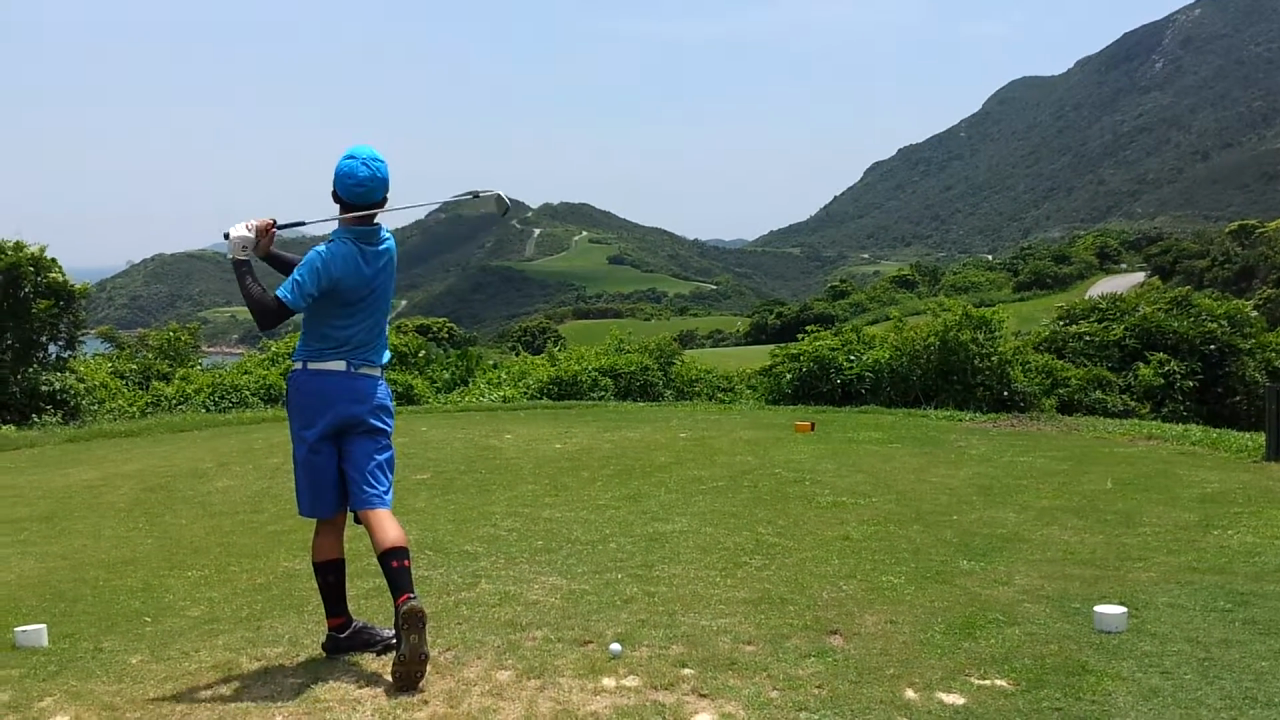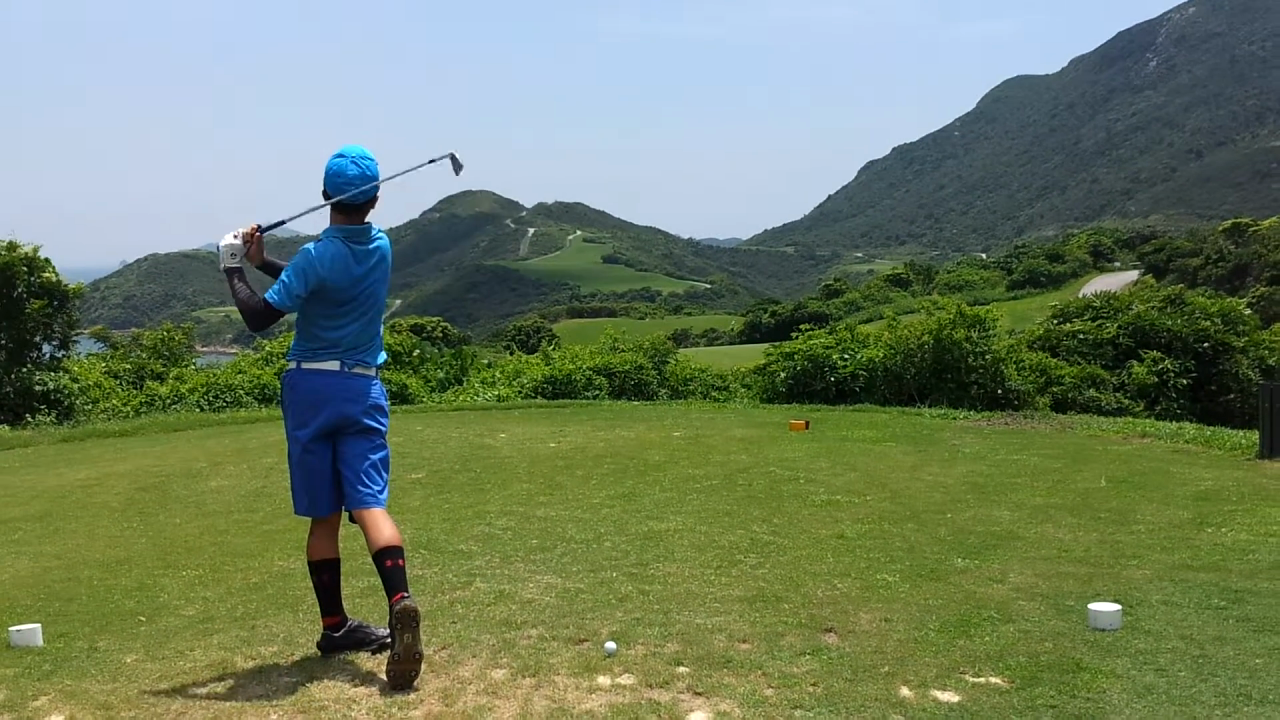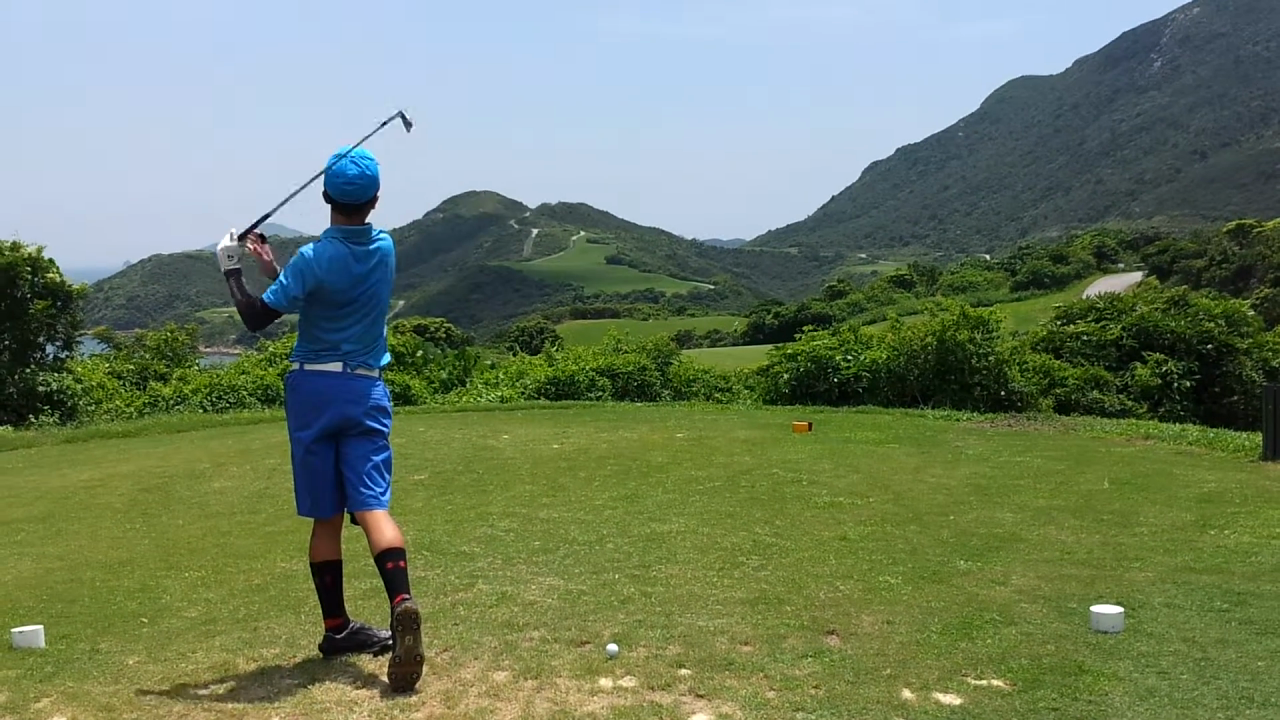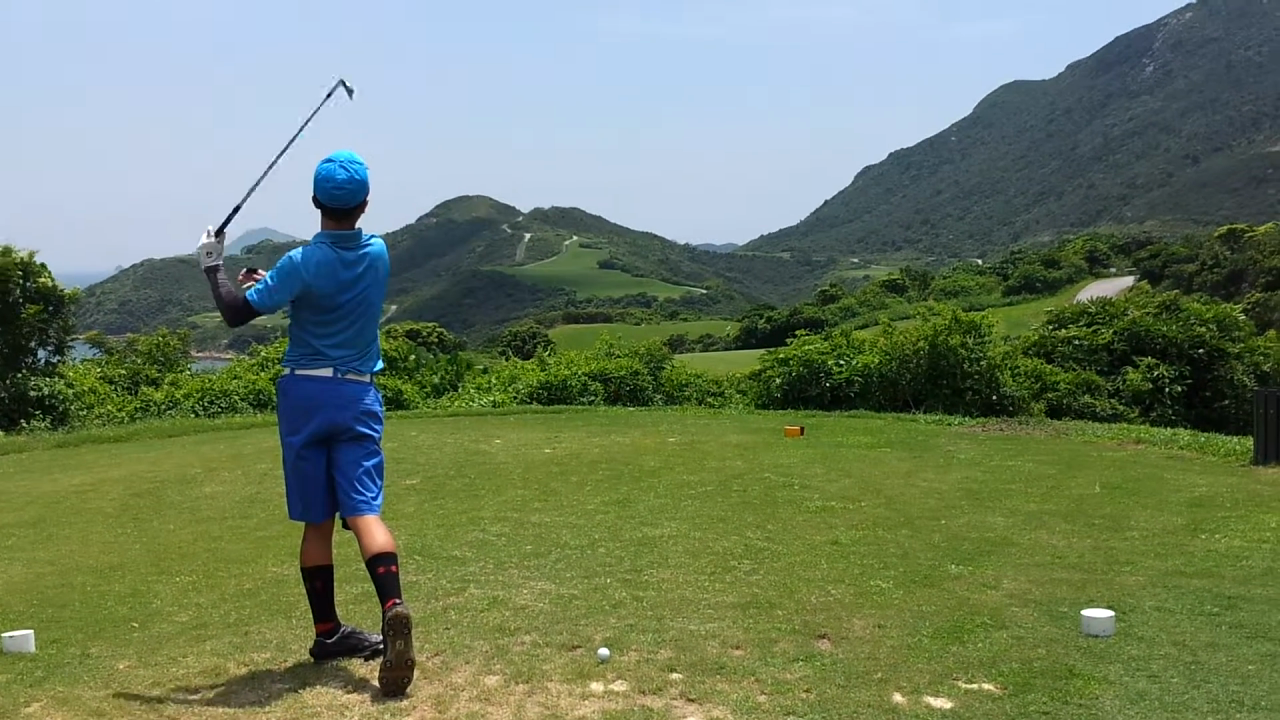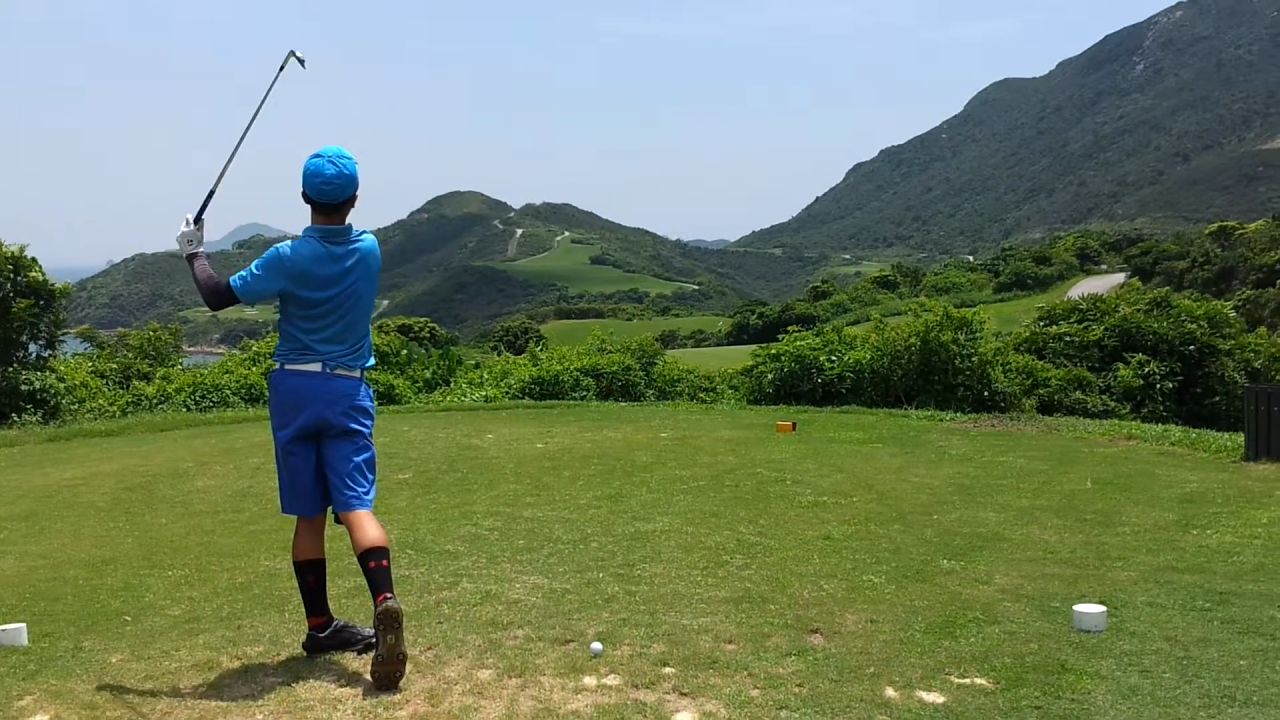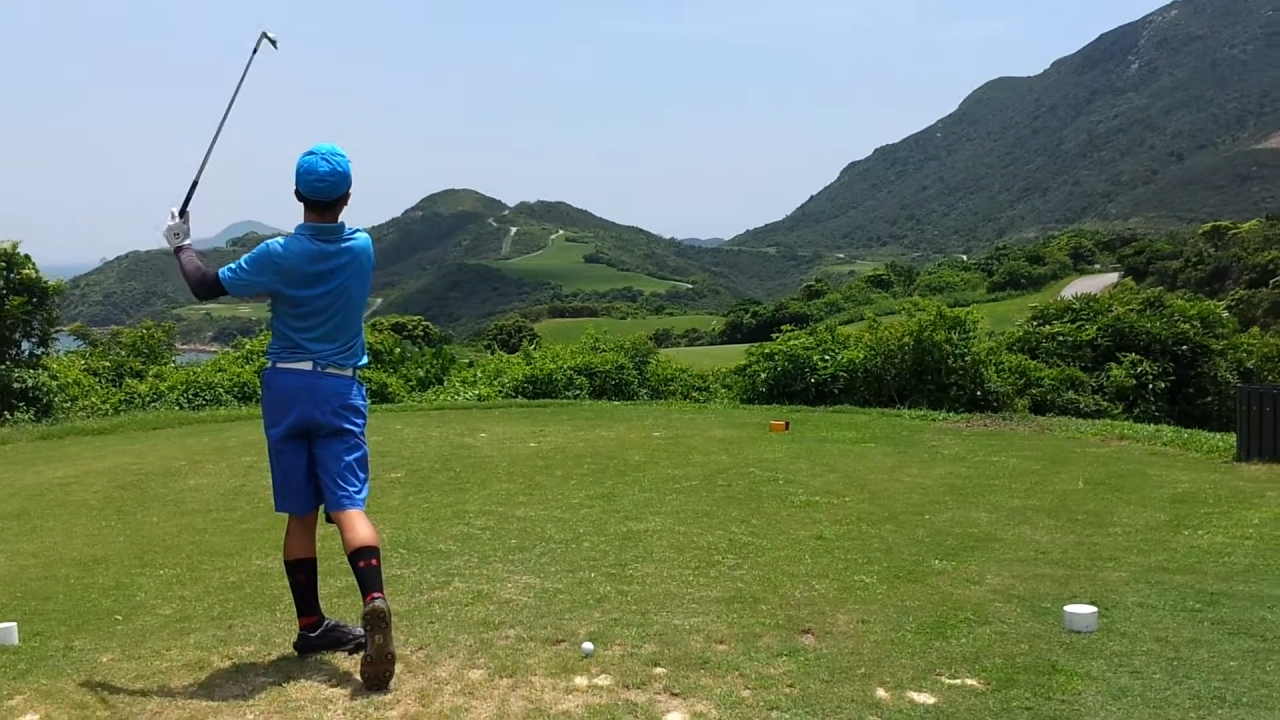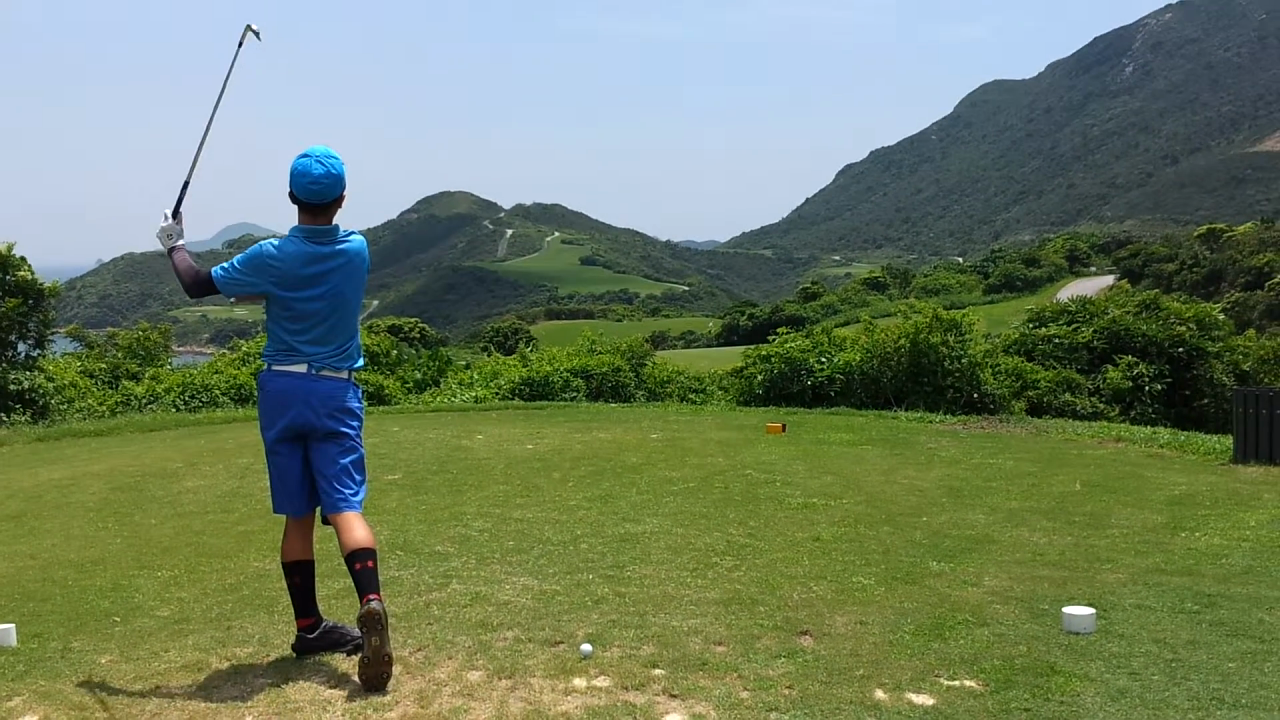
dt=0.1s
person 1, frame 1
left shoulder: (329, 255)
right shoulder: (386, 247)
left elbow: (267, 315)
left wrist: (242, 258)
right wrist: (268, 251)
left hip: (317, 388)
right hip: (367, 388)
left knee: (328, 514)
right knee: (374, 504)
left ankle: (340, 627)
right ankle: (406, 602)
person 1, frame 2
left shoulder: (314, 257)
right shoulder: (382, 247)
left elbow: (257, 318)
left wrist: (233, 266)
right wrist: (263, 260)
left hip: (310, 388)
right hip: (362, 388)
left knee: (323, 514)
right knee: (370, 503)
left ankle: (335, 625)
right ankle: (400, 601)
person 1, frame 3
left shoulder: (314, 258)
right shoulder: (384, 248)
left elbow: (255, 317)
left wrist: (231, 267)
right wrist: (275, 269)
left hip: (313, 389)
right hip: (365, 389)
left knee: (325, 515)
right knee: (373, 505)
left ankle: (337, 627)
right ankle: (402, 603)
person 1, frame 4
left shoulder: (301, 263)
right shoulder: (378, 254)
left elbow: (234, 313)
left wrist: (213, 265)
right wrist: (271, 283)
left hip: (305, 394)
right hip: (357, 396)
left knee: (317, 519)
right knee: (364, 510)
left ankle: (328, 632)
right ankle: (393, 608)
person 1, frame 5
left shoulder: (288, 257)
right shoulder: (369, 249)
left elbow: (216, 297)
left wrist: (193, 252)
right wrist: (268, 283)
left hip: (295, 389)
right hip: (348, 390)
left knee: (308, 513)
right knee: (356, 505)
left ankle: (319, 626)
right ankle: (385, 601)
person 1, frame 6
left shoulder: (278, 255)
right shoulder: (362, 248)
left elbow: (204, 287)
left wrist: (180, 244)
left hip: (286, 387)
right hip: (340, 390)
left knee: (300, 511)
right knee: (348, 504)
left ankle: (311, 625)
right ankle: (375, 601)
person 1, frame 7
left shoulder: (272, 257)
right shoulder: (357, 250)
left elbow: (197, 285)
left wrist: (174, 244)
left hip: (282, 390)
right hip: (336, 392)
left knee: (297, 513)
right knee: (346, 506)
left ankle: (309, 626)
right ankle: (371, 602)
